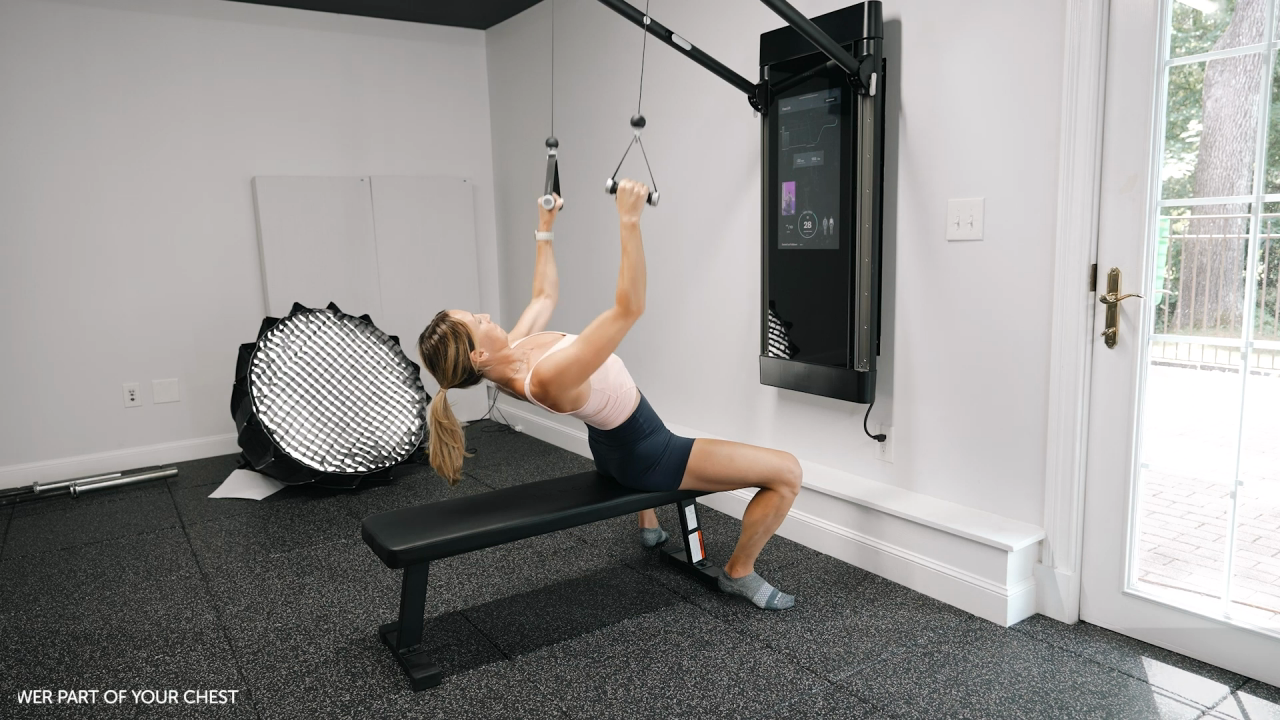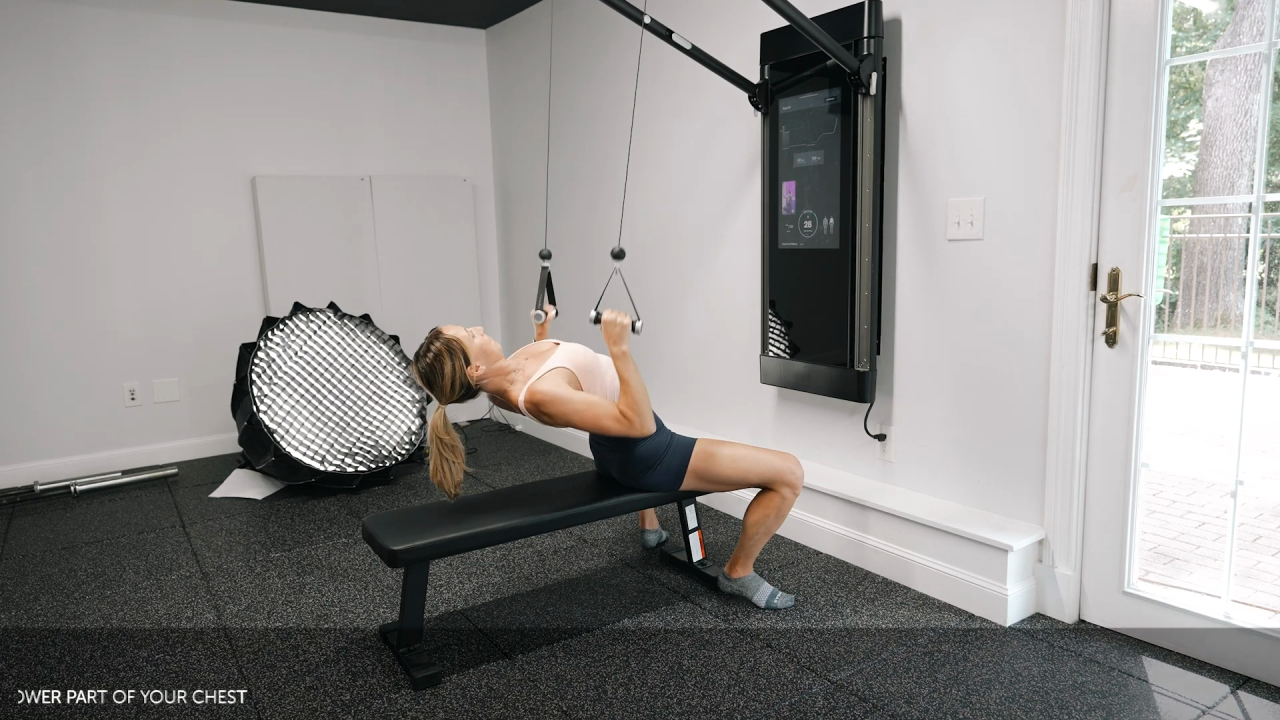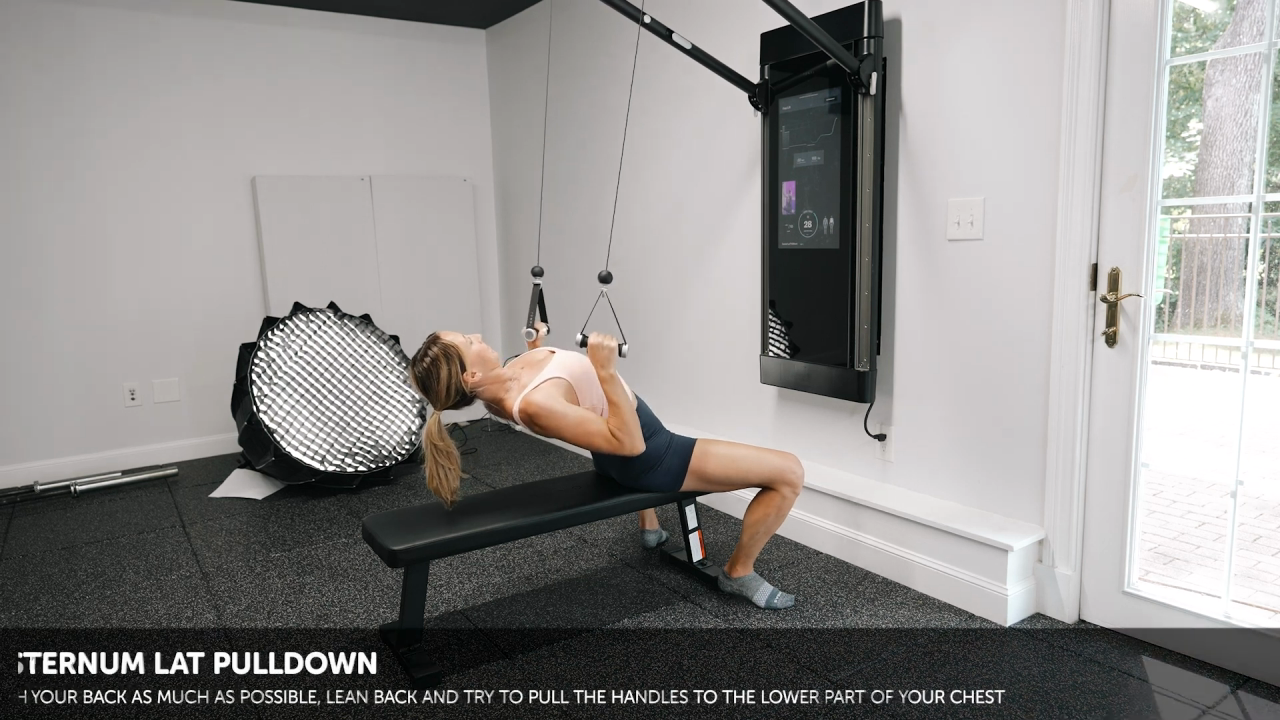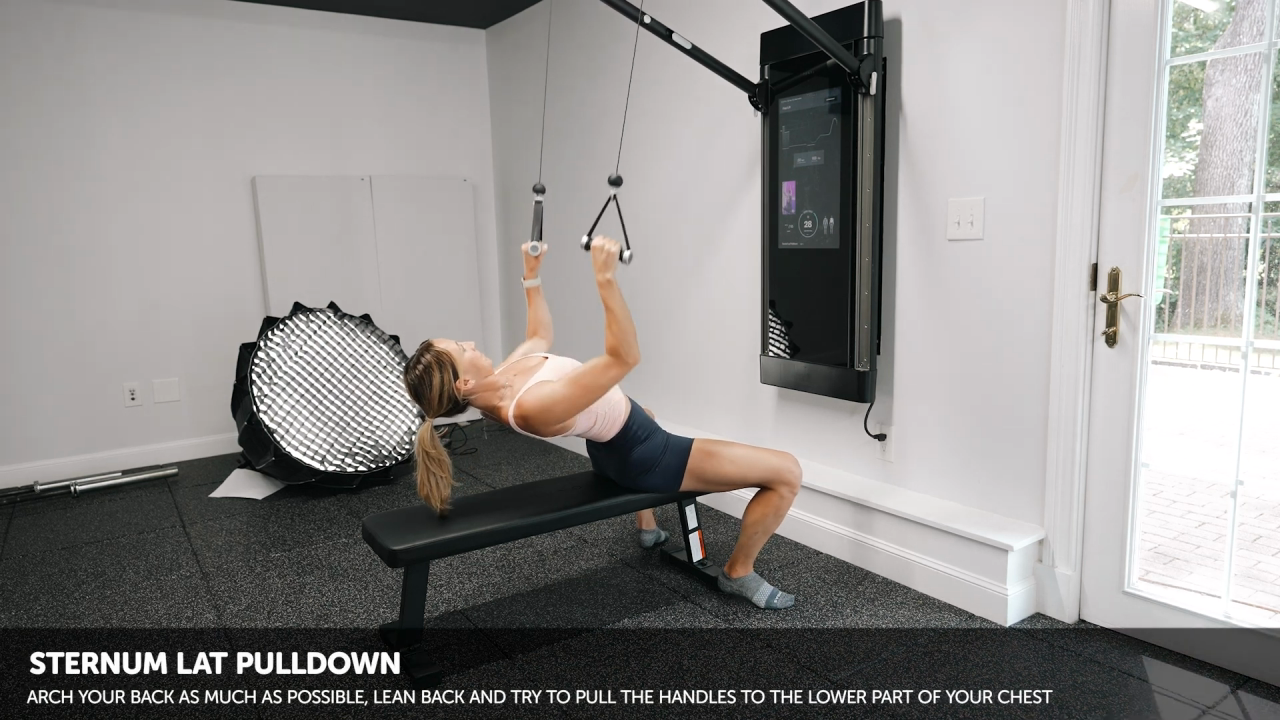
dt=0.7s
person 1, frame 1
left shoulder: (511, 354)
right shoulder: (547, 378)
left elbow: (544, 296)
right elbow: (628, 308)
left wrist: (545, 227)
right wrist: (629, 221)
left hip: (616, 445)
right hip: (643, 455)
right knee: (787, 472)
left ankle: (649, 525)
right ankle: (738, 574)
person 1, frame 2
left shoulder: (505, 378)
right shoulder: (540, 394)
right elbow: (642, 425)
left wrist: (542, 331)
right wrist: (619, 347)
left hip: (614, 448)
right hip: (646, 456)
right knee: (789, 473)
left ankle: (649, 526)
right ankle: (738, 574)
person 1, frame 3
left shoulder: (501, 387)
right shoulder: (533, 404)
right elbow: (631, 442)
left wrist: (533, 348)
right wrist: (604, 368)
left hip: (614, 454)
right hip: (647, 457)
right knee: (789, 472)
left ankle: (649, 526)
right ankle: (739, 573)
person 1, frame 4
left shoulder: (496, 385)
right shoulder: (530, 408)
left elbow: (540, 339)
right elbow: (624, 357)
left wrist: (531, 275)
right wrist: (605, 277)
left hip: (617, 447)
right hip: (642, 458)
left knee: (645, 408)
right knee: (786, 471)
left ankle: (647, 527)
right ankle: (738, 574)
